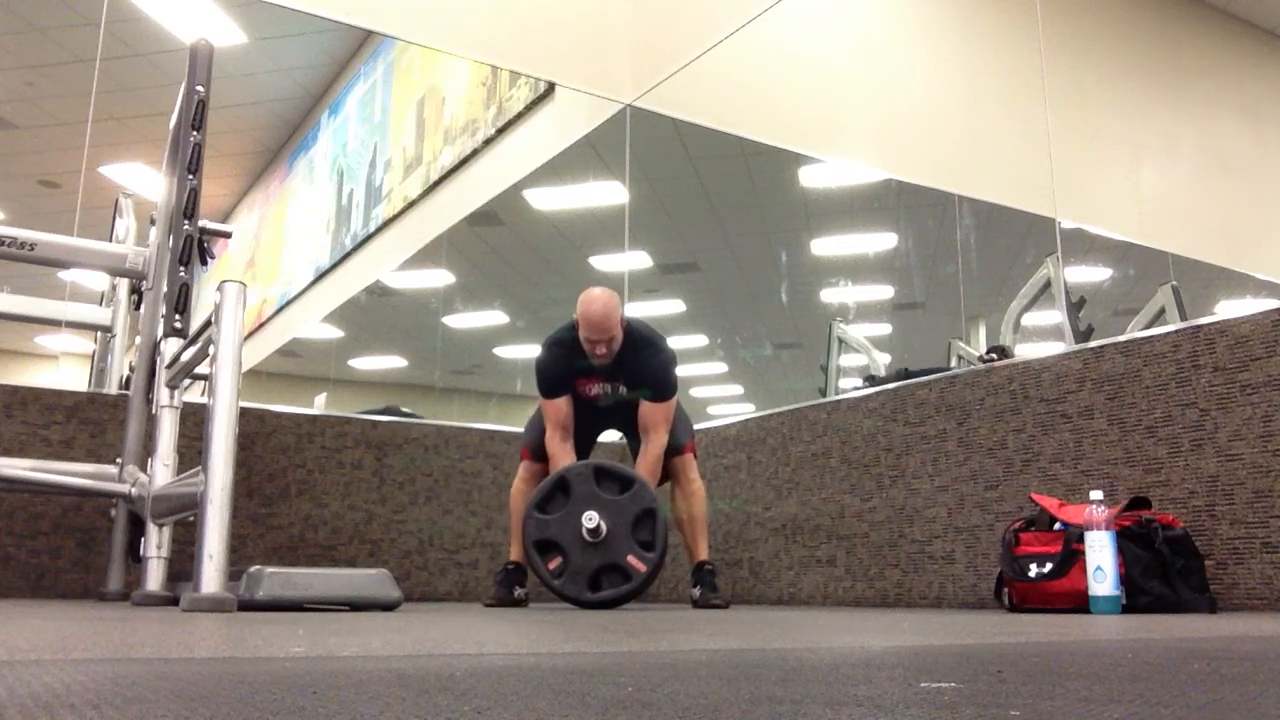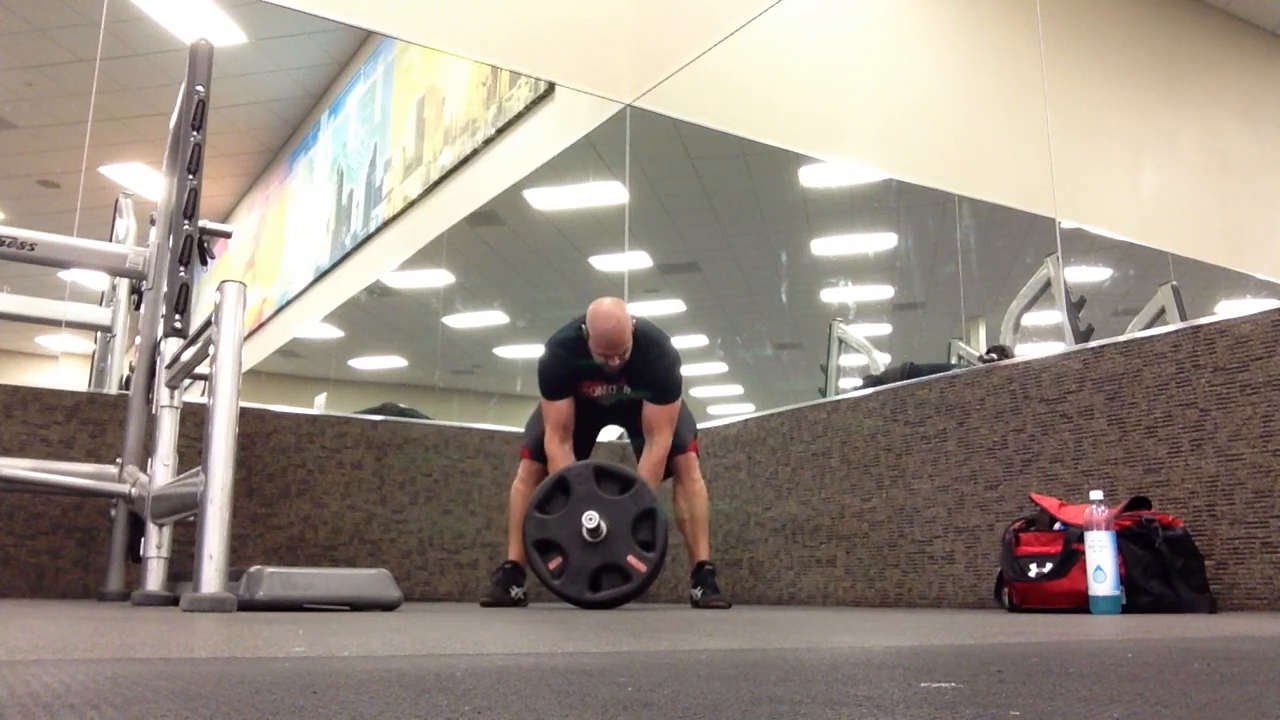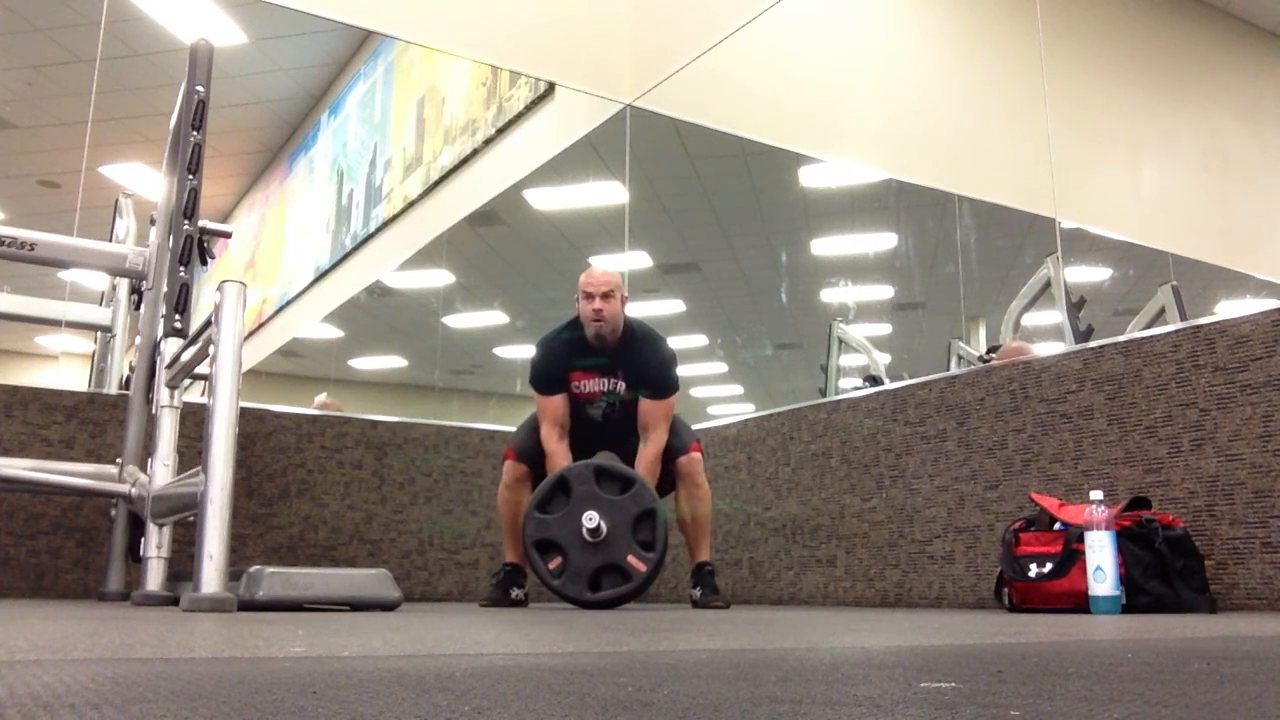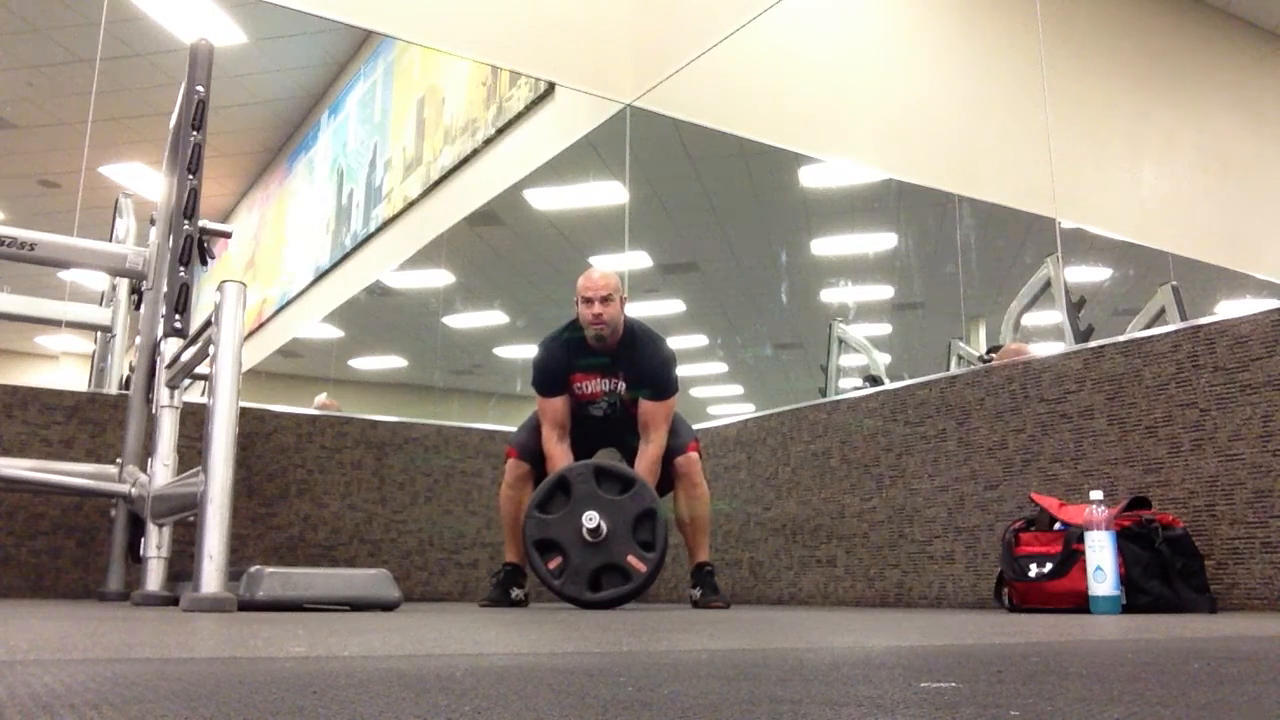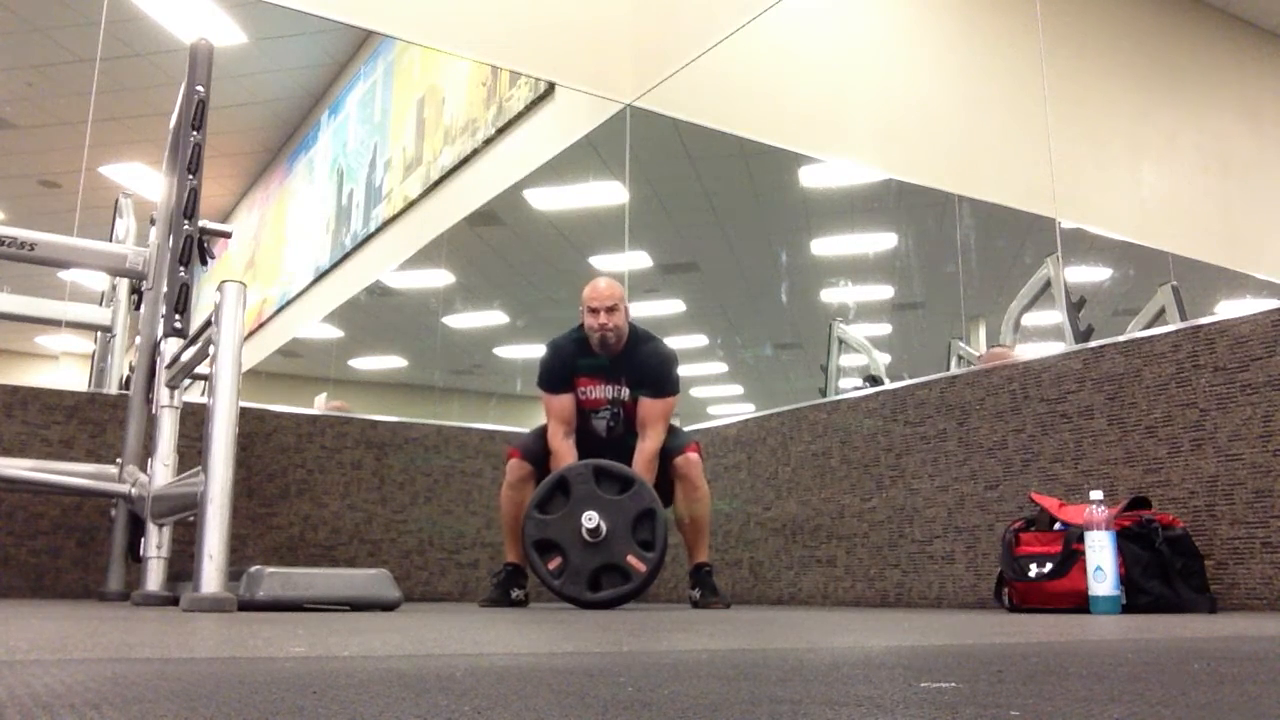
dt=1s
person 1, frame 1
left shoulder: (654, 351)
right shoulder: (555, 353)
left elbow: (654, 439)
right elbow: (559, 437)
left hip: (641, 404)
right hip: (577, 405)
left knee: (683, 462)
right knee: (531, 464)
left ankle: (703, 576)
right ankle: (513, 575)
person 1, frame 2
left shoulder: (659, 352)
right shoulder: (559, 353)
left elbow: (658, 440)
right elbow: (558, 438)
left hip: (644, 400)
right hip: (578, 401)
left knee: (686, 461)
right knee: (531, 465)
left ankle: (703, 578)
right ankle: (511, 575)
person 1, frame 3
left shoulder: (653, 350)
right shoulder: (553, 349)
left elbow: (653, 437)
right elbow: (555, 433)
left hip: (635, 420)
right hip: (575, 420)
left knee: (690, 463)
right knee: (515, 467)
left ankle: (703, 577)
right ankle: (512, 577)
person 1, frame 4
left shoulder: (653, 351)
right shoulder: (554, 351)
left elbow: (652, 438)
right elbow: (556, 435)
left hip: (638, 417)
right hip: (575, 417)
left knee: (687, 462)
right knee: (517, 465)
left ankle: (702, 576)
right ankle: (512, 576)
person 1, frame 5
left shoulder: (656, 356)
right shoulder: (560, 355)
left elbow: (651, 435)
right elbow: (561, 432)
left hip: (634, 441)
right hip: (582, 439)
left knee: (688, 462)
right knee: (518, 465)
left ankle: (701, 578)
right ankle: (512, 577)
